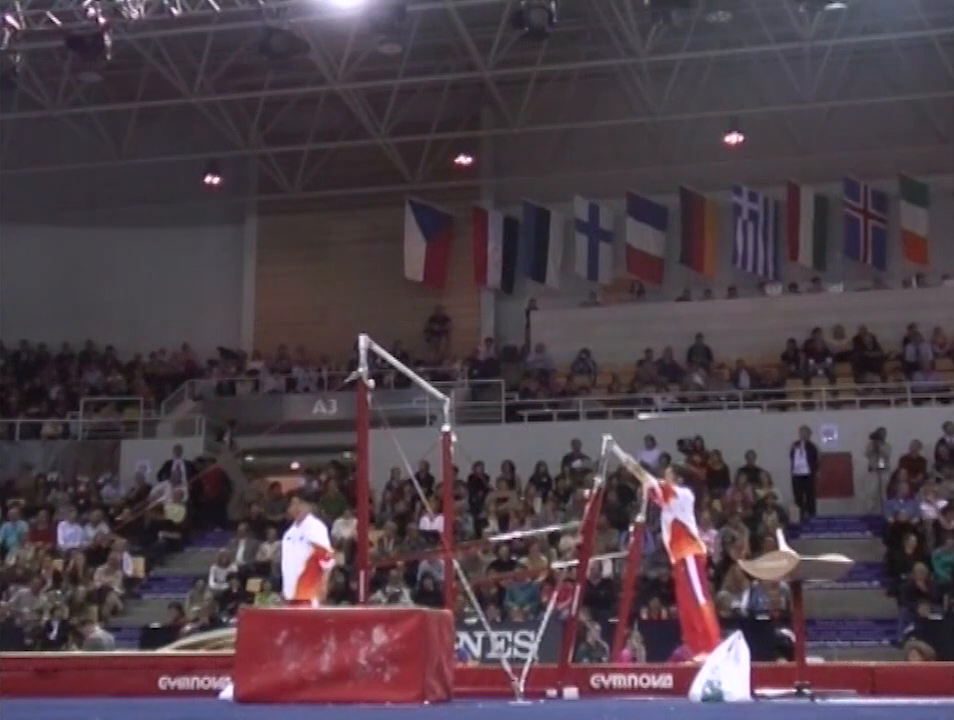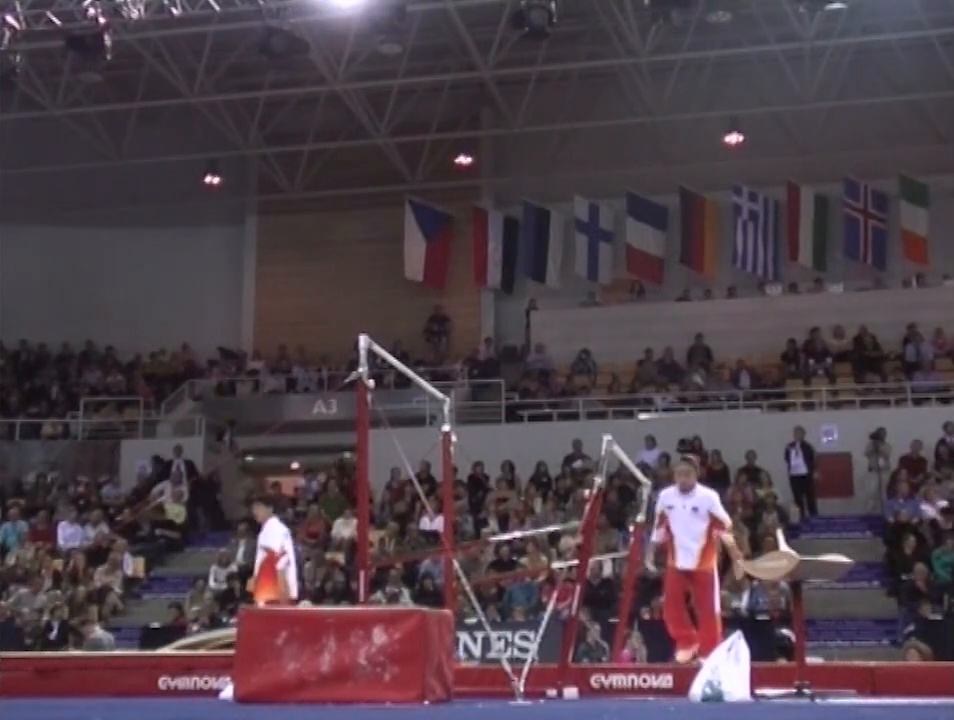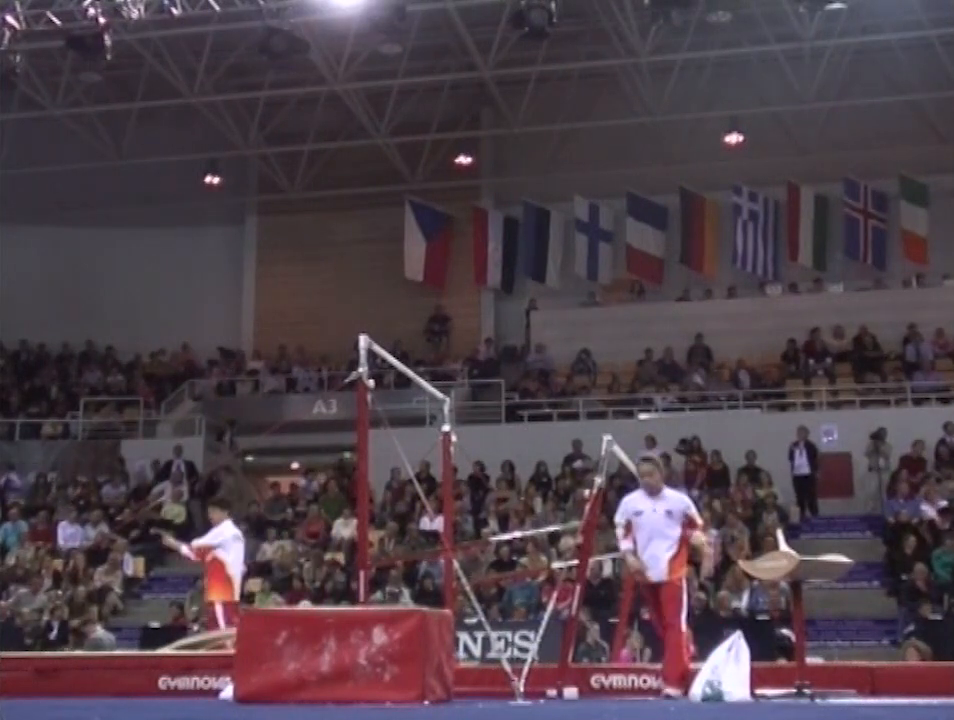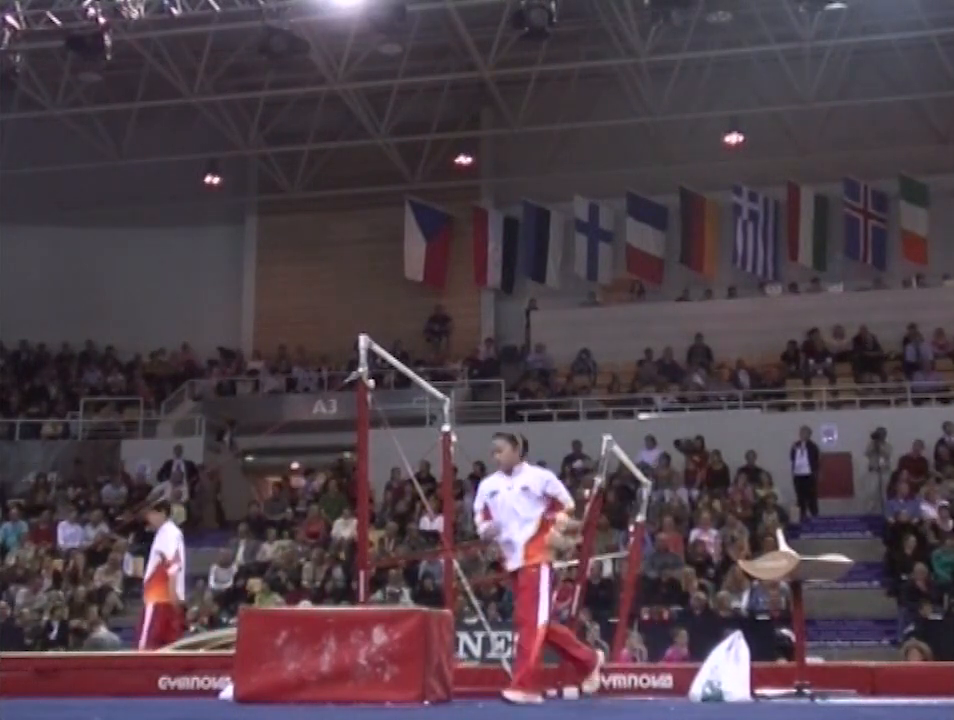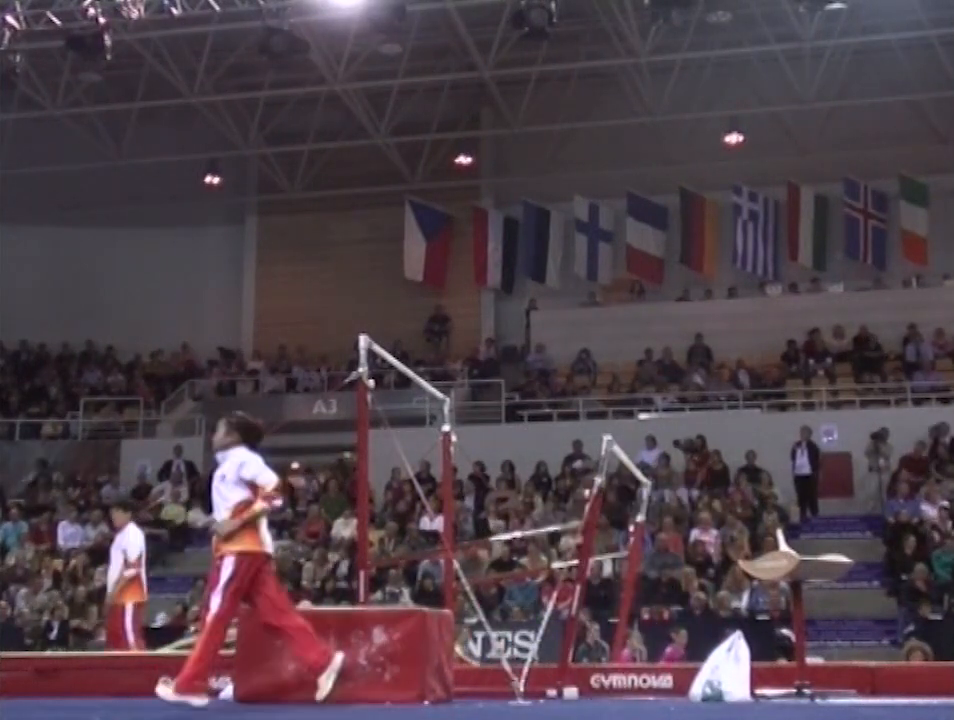
dt=0.7s
person 1, frame 1
left shoulder: (682, 494)
right shoulder: (670, 496)
left elbow: (659, 489)
right elbow: (654, 489)
left wrist: (637, 470)
right wrist: (637, 471)
left hip: (689, 553)
right hip: (679, 556)
left knee: (697, 600)
right knee: (685, 604)
left ankle: (711, 647)
right ankle: (696, 649)
person 1, frame 2
left shoulder: (708, 497)
right shoulder: (665, 496)
left elbow: (724, 526)
right elbow: (660, 526)
left wrist: (736, 557)
right wrist: (651, 551)
left hip: (704, 560)
right hip: (677, 561)
left knee: (708, 608)
right knee: (671, 602)
left ankle: (709, 653)
right ankle: (686, 642)
person 1, frame 3
left shoulder: (679, 500)
right shoulder: (628, 502)
left elbow: (696, 527)
right elbow: (622, 532)
left wrist: (707, 555)
right wrist: (629, 558)
left hip: (673, 572)
right hip: (645, 572)
left knee: (674, 623)
right knee: (660, 623)
left ankle: (674, 681)
right ankle: (681, 657)
person 1, frame 4
left shoulder: (541, 476)
right shoulder: (487, 485)
left elbow: (566, 506)
right elbow: (481, 521)
left wrist: (556, 531)
right wrist: (486, 530)
left hip: (537, 556)
right hip: (513, 560)
left knee: (532, 619)
right knee: (537, 621)
left ankle: (526, 686)
right ankle: (588, 660)
person 1, frame 5
left shoulder: (244, 460)
right shoulder: (227, 466)
left elbow: (274, 495)
left wrist: (236, 523)
right wrist: (209, 523)
left hip: (243, 547)
right hip: (246, 548)
left knee: (216, 610)
right knee: (275, 610)
left ankle: (190, 687)
right ankle: (324, 661)
